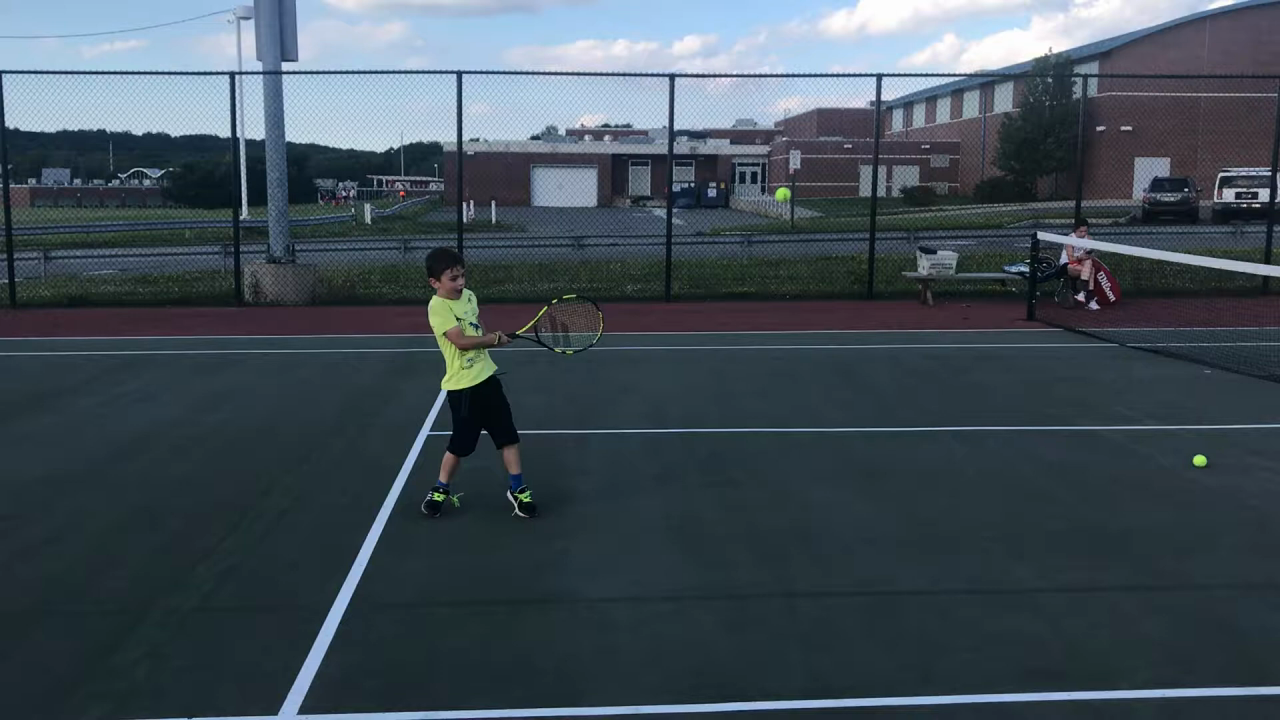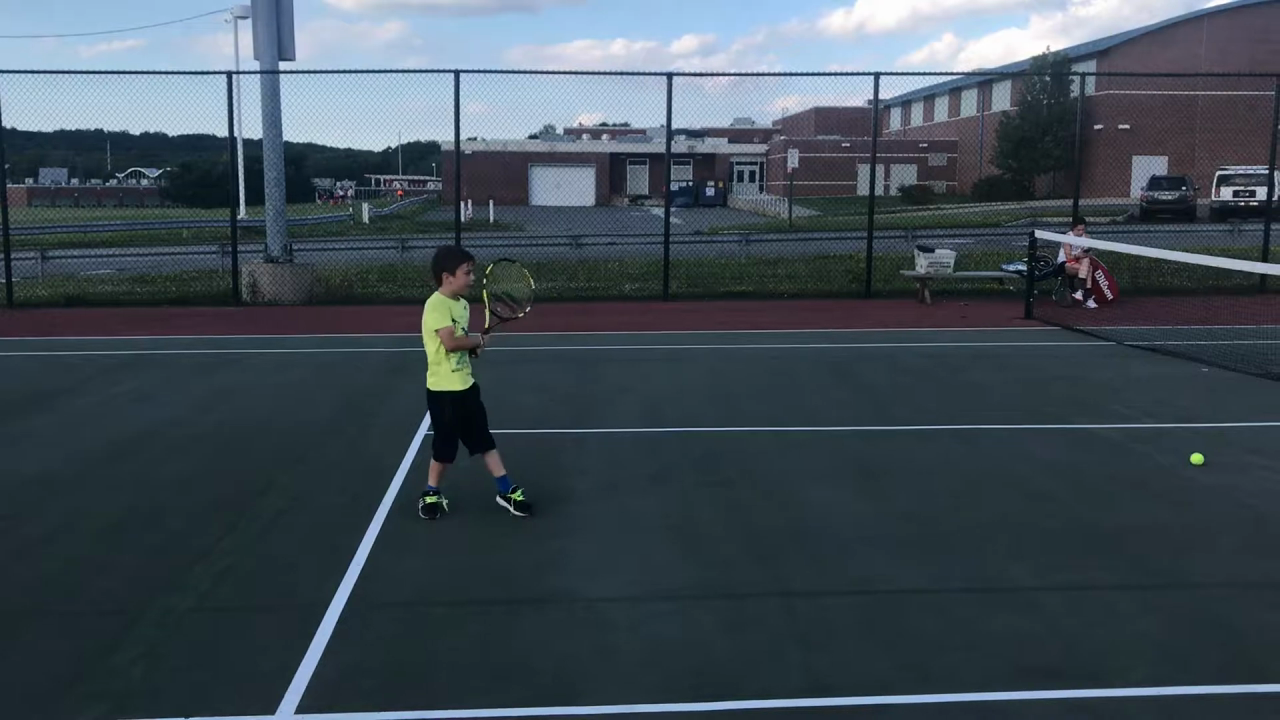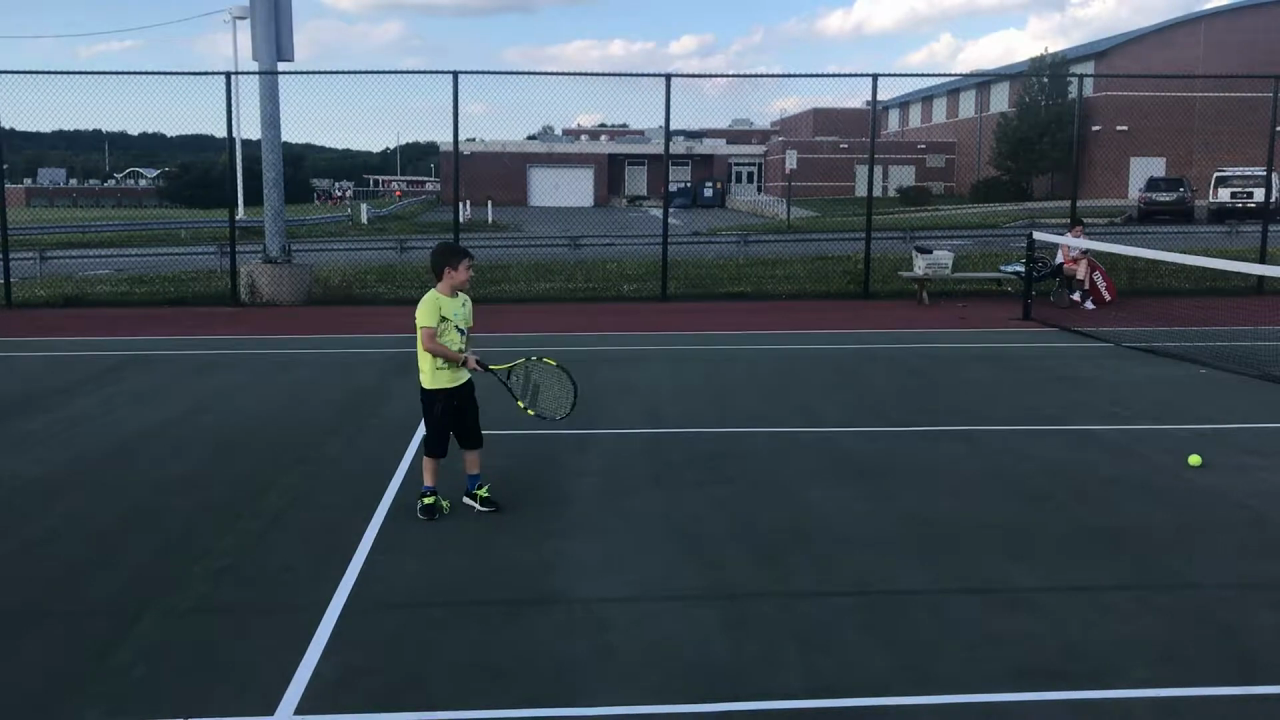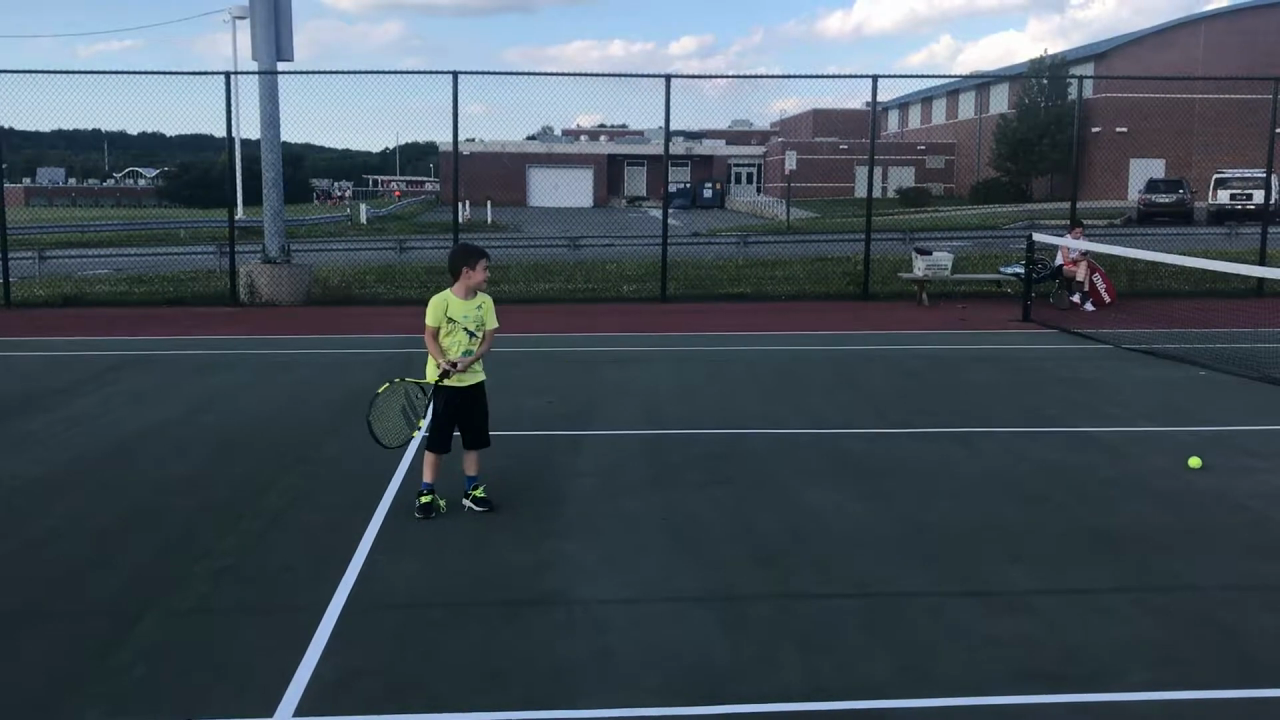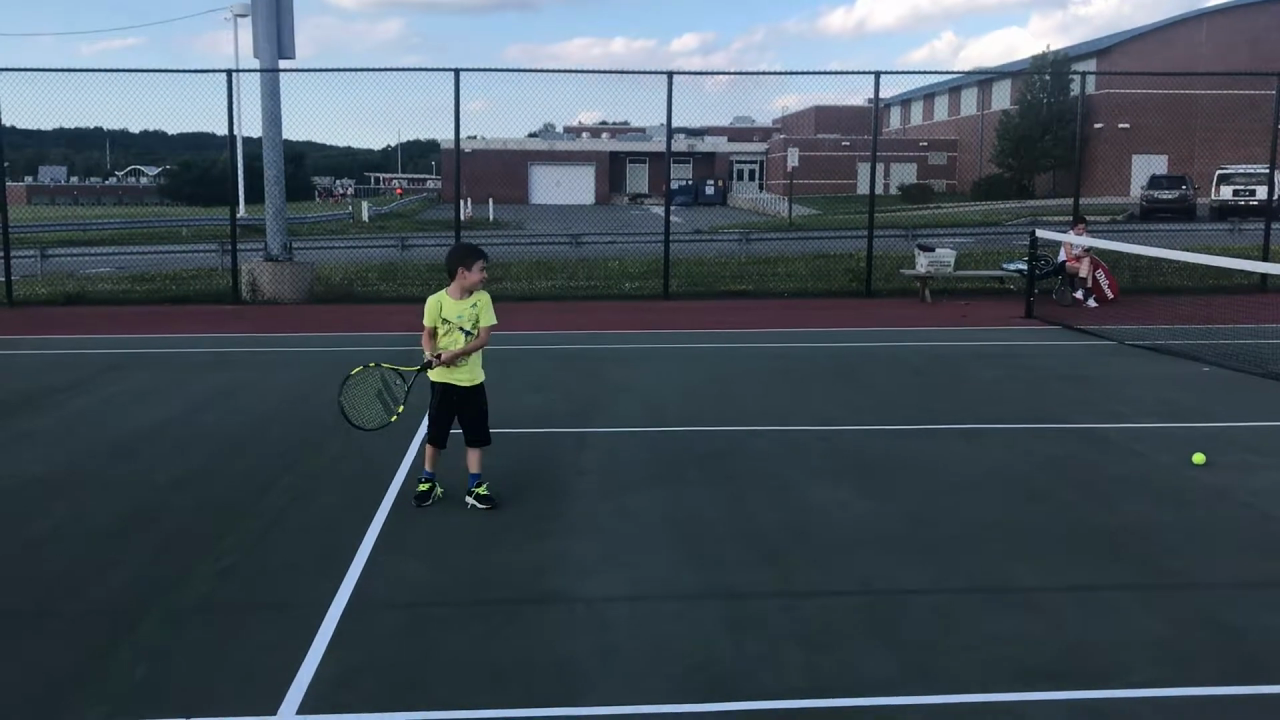
dt=0.3s
person 1, frame 1
left shoulder: (469, 296)
right shoulder: (438, 306)
right elbow: (462, 341)
left wrist: (488, 339)
right wrist: (495, 339)
left hip: (487, 376)
right hip: (462, 385)
left knee: (508, 435)
right knee: (460, 443)
left ankle: (517, 489)
right ankle: (441, 490)
person 1, frame 2
left shoulder: (462, 303)
right shoulder: (436, 304)
right elbow: (450, 342)
left wrist: (472, 344)
right wrist: (477, 340)
left hip: (466, 385)
right hip: (444, 390)
left knee: (484, 440)
right knee: (444, 447)
left ankle: (507, 491)
right ankle: (431, 494)
person 1, frame 3
left shoulder: (463, 300)
right shoulder: (430, 302)
right elbow: (428, 342)
left wrist: (467, 356)
right wrist: (462, 357)
left hip: (462, 381)
right hip: (436, 385)
left knee: (472, 437)
right knee: (435, 441)
left ankle: (474, 489)
right ankle: (429, 495)
person 1, frame 4
left shoulder: (485, 301)
right shoulder: (440, 302)
left elbow: (488, 339)
right elbow: (430, 338)
left wrist: (469, 360)
right wrist: (442, 362)
left hip: (473, 380)
right hip: (444, 382)
left knee: (474, 438)
right knee: (437, 438)
left ankle: (472, 489)
right ankle: (426, 493)
person 1, frame 5
left shoulder: (483, 299)
right shoulder: (436, 301)
left elbow: (484, 337)
right elbow: (428, 335)
left wrist: (456, 353)
right wrist: (430, 354)
left hip: (472, 380)
right hip: (443, 379)
left knee: (476, 435)
right knee: (435, 434)
left ankle: (475, 488)
right ankle: (428, 481)
